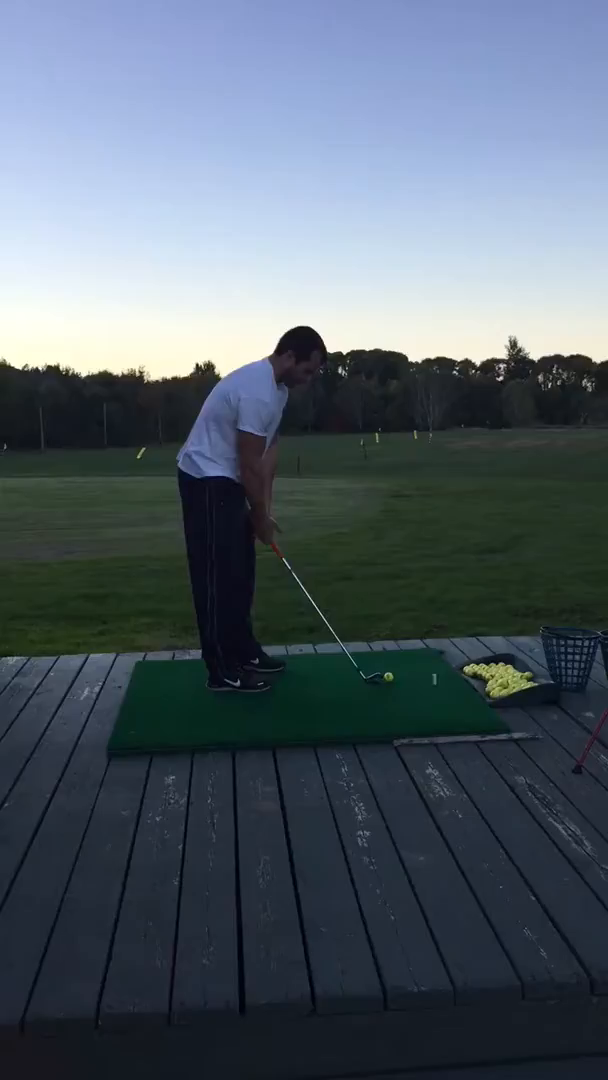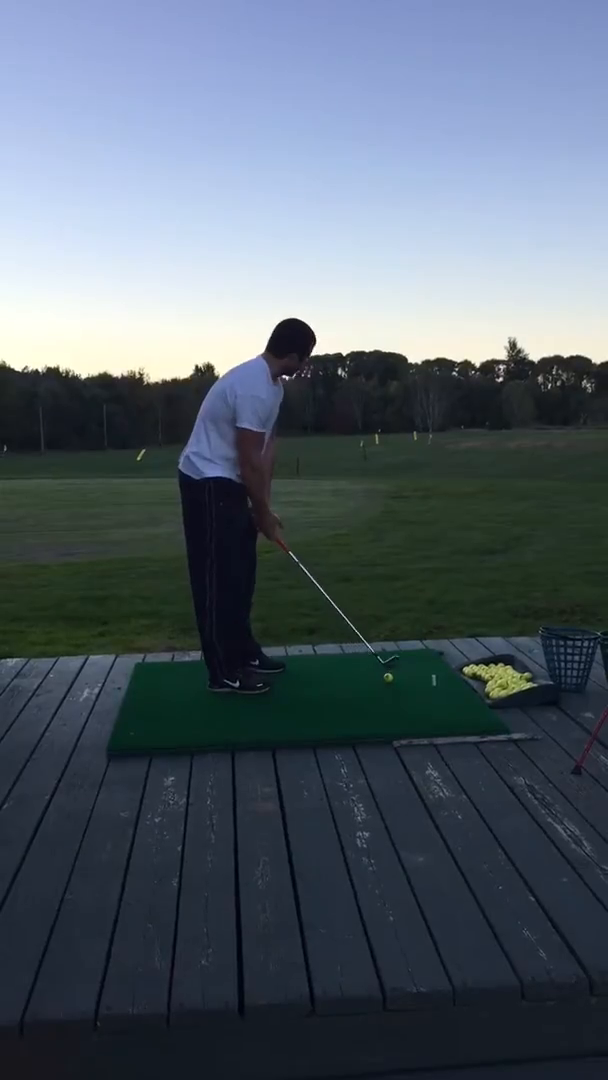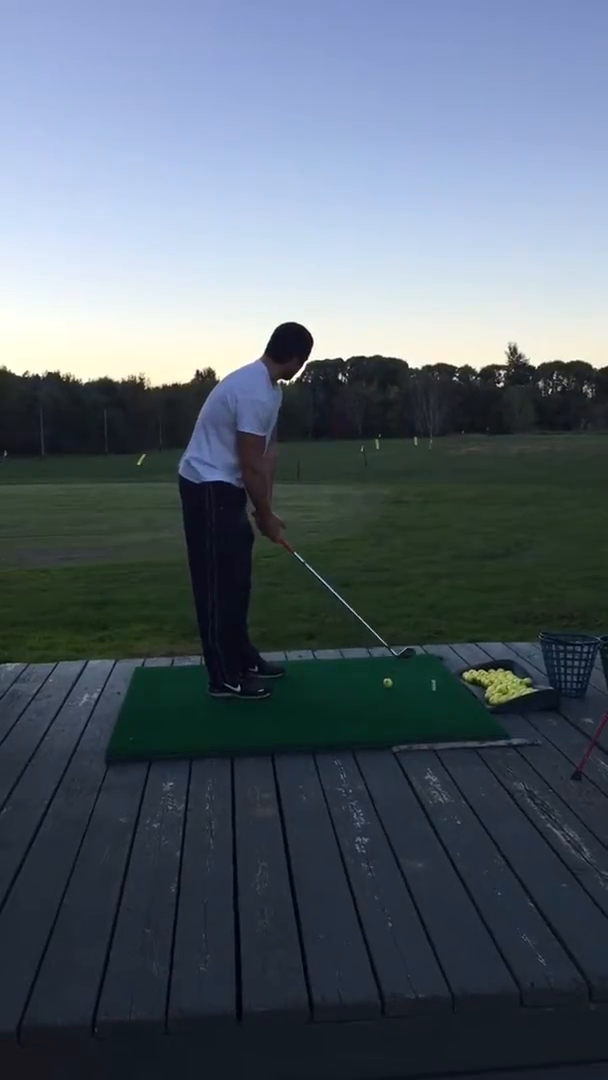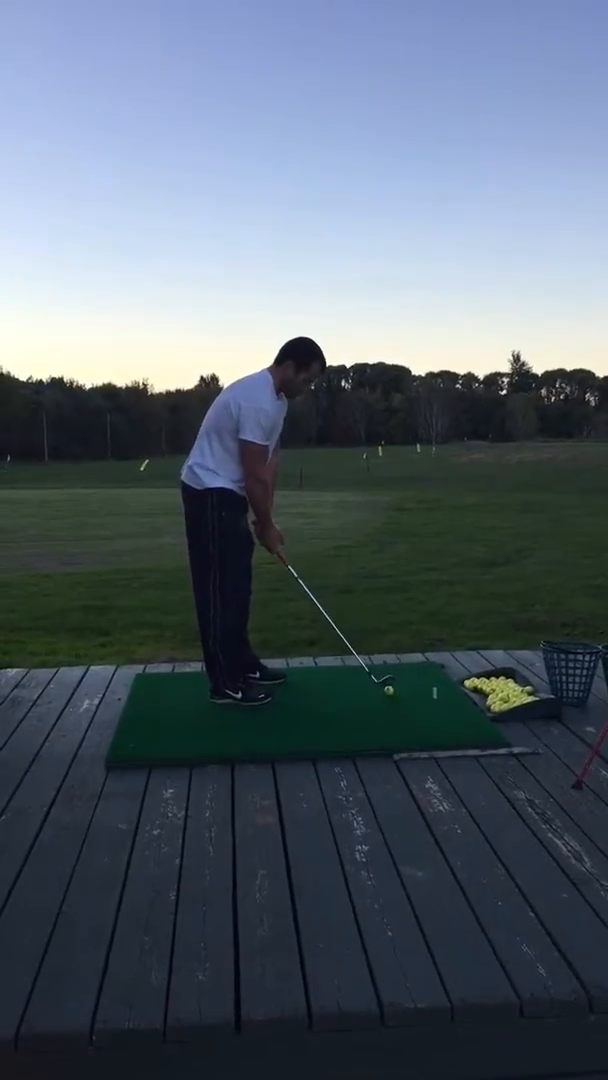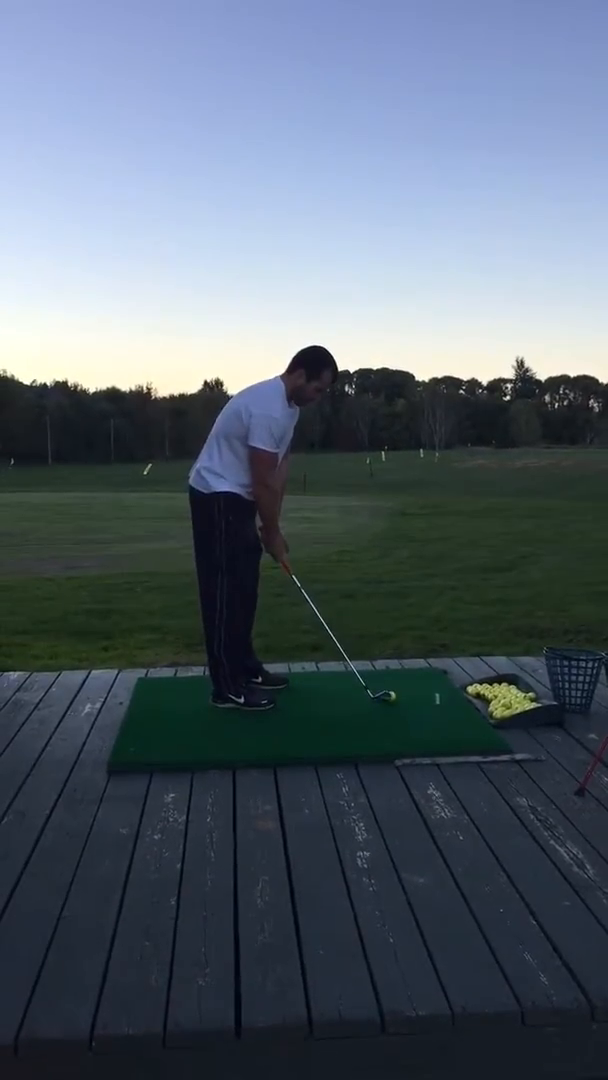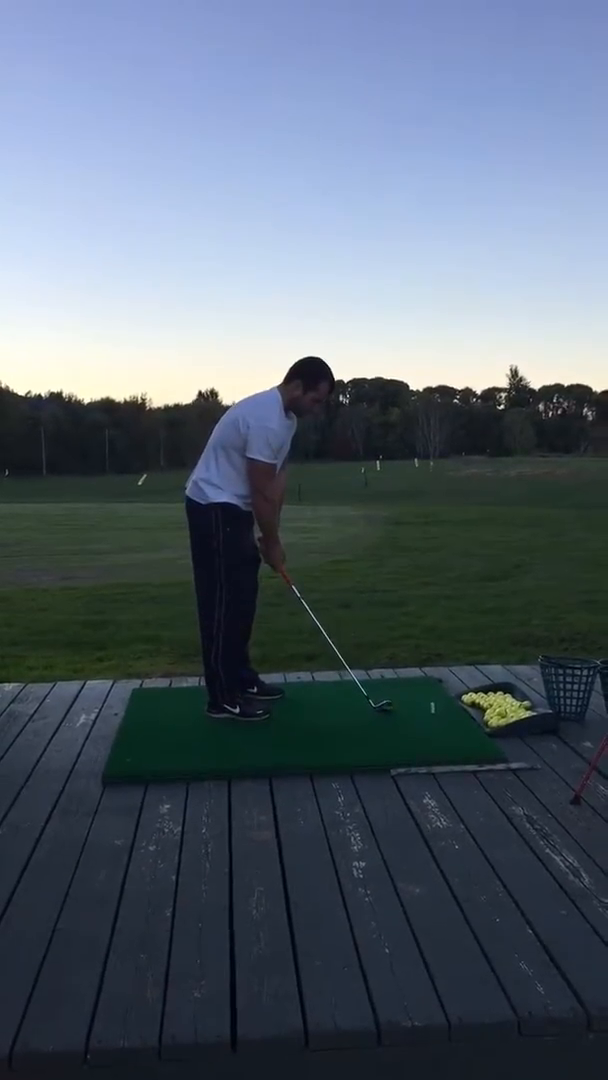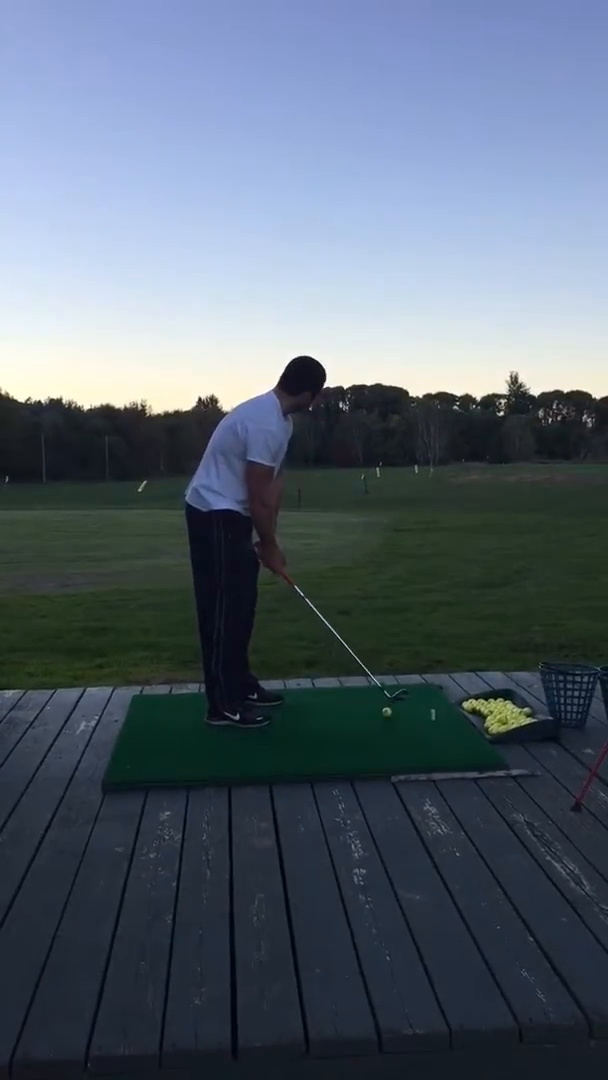
dt=0.7s
person 1, frame 1
left shoulder: (275, 387)
right shoulder: (257, 392)
left elbow: (268, 451)
right elbow: (250, 465)
left wrist: (265, 509)
right wrist: (261, 518)
left hip: (225, 481)
right hip: (206, 481)
left knee: (240, 570)
right knee: (219, 576)
left ankle: (244, 652)
right ankle: (223, 672)
person 1, frame 2
left shoulder: (271, 384)
right shoulder: (254, 389)
left elbow: (266, 449)
right elbow: (250, 462)
left wrist: (264, 505)
right wrist: (264, 513)
left hip: (227, 483)
right hip: (208, 483)
left knee: (240, 571)
right knee: (219, 577)
left ankle: (243, 652)
right ankle: (224, 672)
person 1, frame 3
left shoulder: (269, 388)
right shoulder: (254, 393)
left elbow: (268, 452)
right elbow: (252, 466)
left wrist: (267, 507)
right wrist: (266, 516)
left hip: (226, 487)
right hip: (208, 488)
left knee: (236, 578)
right knee: (219, 581)
left ankle: (242, 658)
right ankle: (224, 677)
person 1, frame 4
left shoulder: (275, 398)
right shoulder: (257, 401)
left elbow: (268, 463)
right elbow: (255, 475)
left wrist: (265, 519)
right wrist: (267, 527)
left hip: (227, 494)
right hip: (210, 493)
left knee: (237, 584)
right knee: (220, 587)
left ankle: (242, 664)
right ankle: (225, 683)
person 1, frame 5
left shoulder: (286, 405)
right shoulder: (268, 409)
left elbow: (278, 471)
right elbow: (263, 481)
left wrist: (272, 526)
right wrist: (273, 534)
left hip: (236, 497)
right hip: (217, 497)
left knee: (244, 587)
right knee: (225, 591)
left ankle: (246, 668)
right ankle: (227, 687)
person 1, frame 6
left shoulder: (284, 416)
right shoulder: (266, 419)
left elbow: (276, 481)
right elbow: (262, 492)
left wrist: (270, 537)
right wrist: (272, 544)
left hip: (232, 508)
right hip: (214, 508)
left knee: (242, 596)
right knee: (224, 601)
left ankle: (241, 679)
right ankle: (223, 698)
person 1, frame 7
left shoulder: (278, 419)
right shoulder: (266, 424)
left elbow: (272, 485)
right elbow: (259, 495)
left wrist: (268, 539)
right wrist: (270, 547)
left hip: (231, 515)
right hip: (215, 515)
left knee: (241, 603)
right knee: (223, 607)
left ankle: (241, 685)
right ankle: (223, 705)
